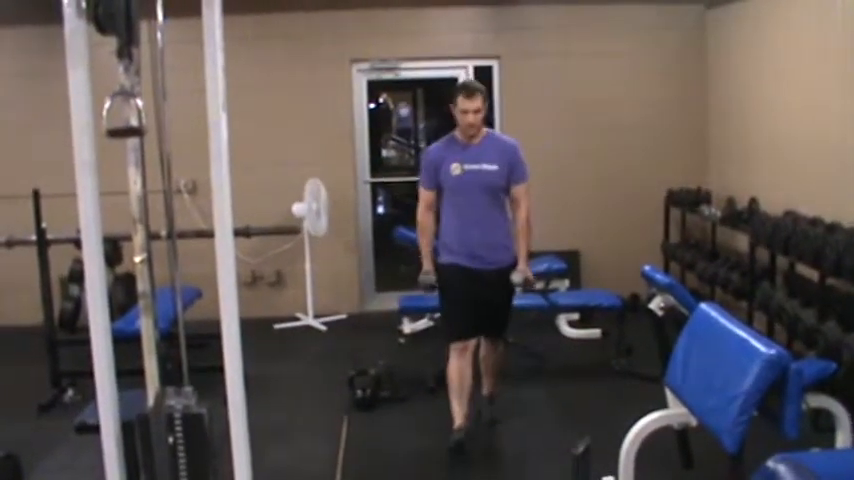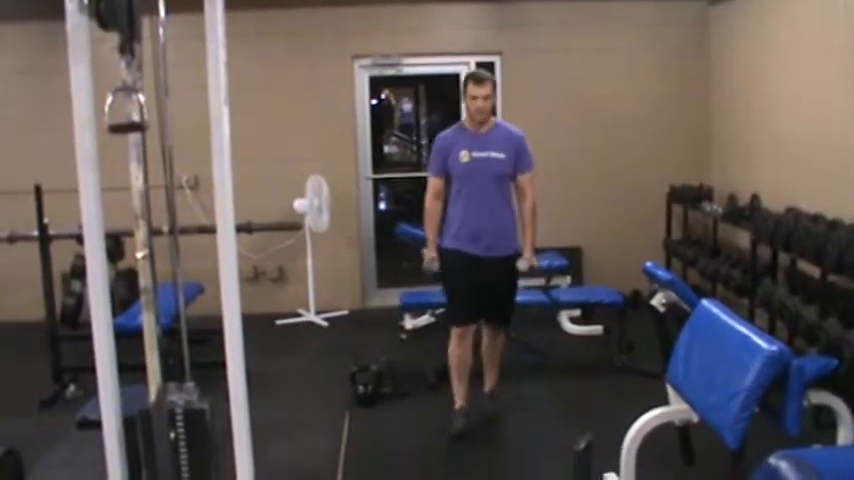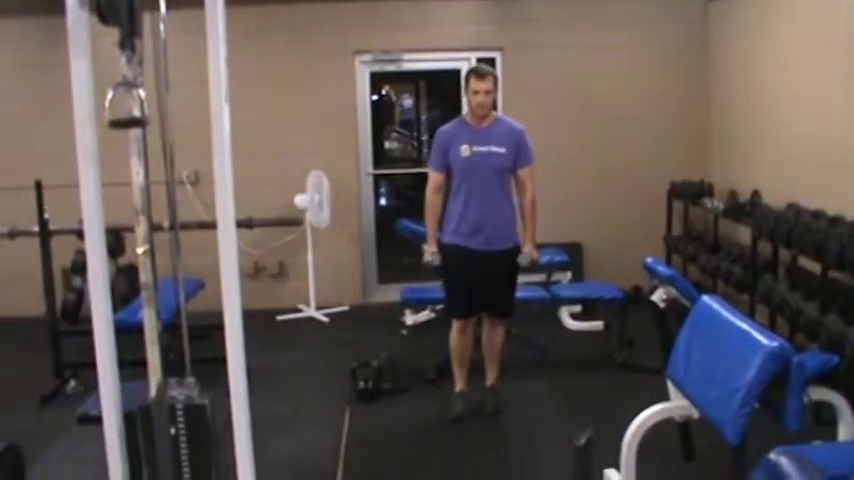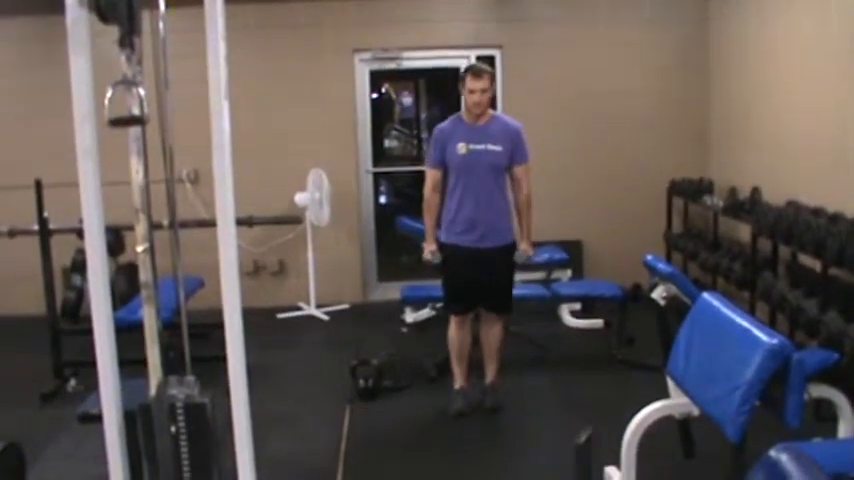
dt=0.2s
person 1, frame 1
left shoulder: (507, 150)
right shoulder: (436, 154)
left elbow: (520, 207)
right elbow: (426, 210)
left wrist: (523, 260)
right wrist: (427, 261)
left hip: (500, 263)
right hip: (455, 265)
left knee: (493, 338)
right knee: (461, 345)
left ankle: (488, 394)
right ankle: (459, 424)
person 1, frame 2
left shoulder: (514, 140)
right shoulder: (446, 141)
left elbow: (526, 195)
right elbow: (434, 197)
left wrist: (528, 247)
right wrist: (431, 247)
left hip: (503, 252)
right hip: (459, 251)
left knee: (495, 327)
right knee: (462, 330)
left ankle: (490, 390)
right ankle: (460, 404)
person 1, frame 3
left shoulder: (514, 134)
right shoulder: (447, 136)
left elbow: (526, 190)
right elbow: (435, 191)
left wrist: (529, 241)
right wrist: (431, 241)
left hip: (502, 245)
right hip: (459, 245)
left knee: (495, 319)
right knee: (462, 322)
left ankle: (491, 386)
right ankle: (460, 389)
person 1, frame 4
left shoulder: (511, 131)
right shoulder: (444, 133)
left elbow: (521, 188)
right elbow: (432, 189)
left wrist: (525, 238)
right wrist: (430, 239)
left hip: (499, 242)
right hip: (456, 242)
left knee: (493, 315)
right knee: (460, 317)
left ankle: (490, 383)
right ankle: (460, 386)
